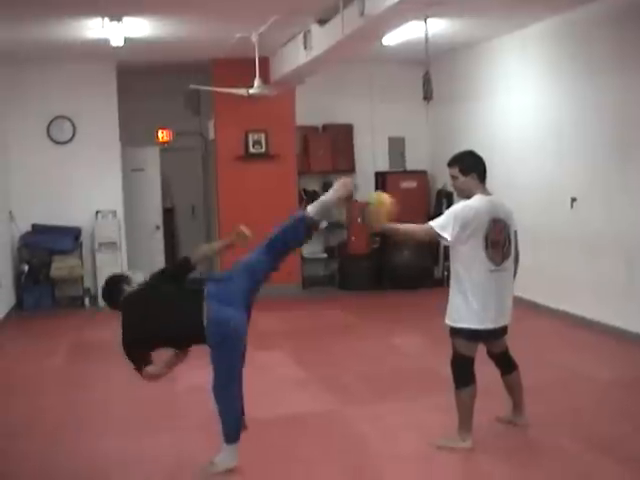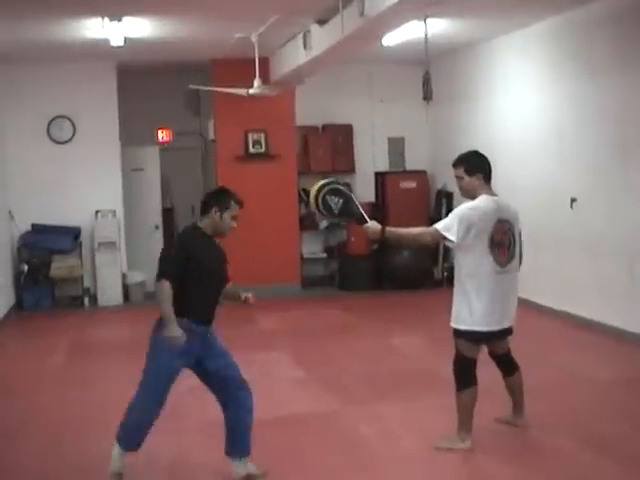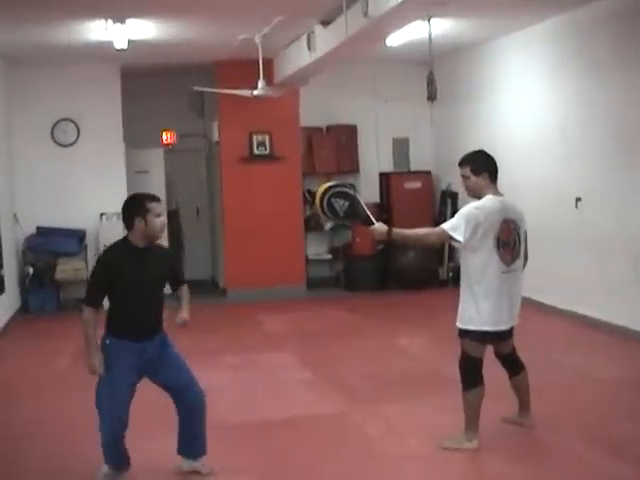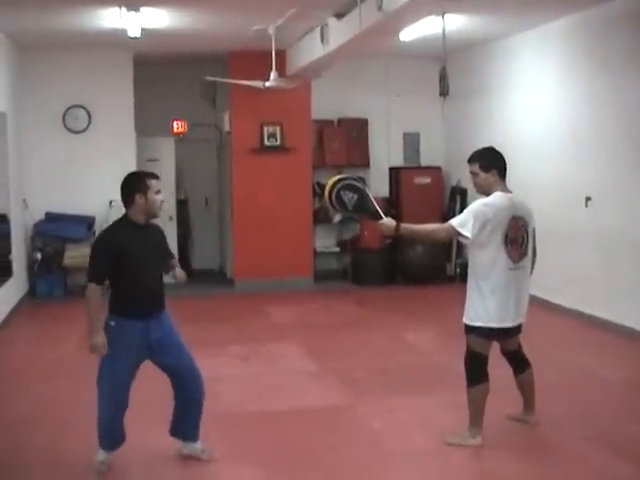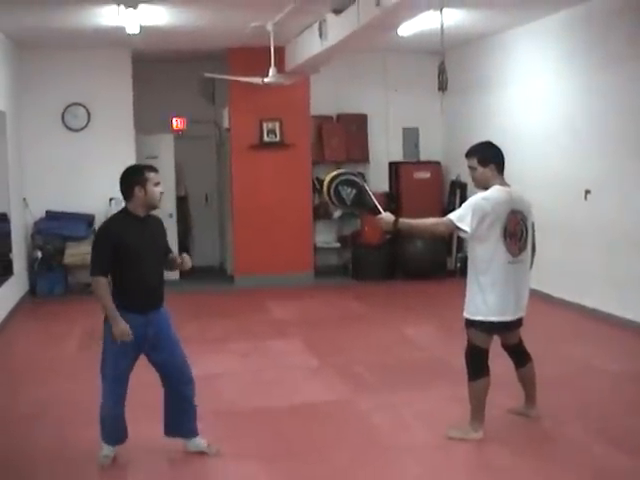
dt=0.7s
person 1, frame 1
left shoulder: (466, 210)
right shoulder: (504, 210)
left elbow: (423, 233)
right elbow: (514, 256)
left wrist: (382, 225)
left hip: (471, 306)
right hip: (496, 303)
left knee: (462, 366)
right knee: (502, 356)
left ankle: (464, 436)
right ankle: (519, 413)
person 1, frame 2
left shoulder: (471, 212)
right shoulder: (510, 211)
left elbow: (428, 236)
right elbow: (516, 256)
left wrist: (383, 232)
left hip: (475, 307)
right hip: (502, 304)
left knee: (464, 367)
right knee: (503, 357)
left ankle: (463, 437)
right ankle: (519, 414)
person 1, frame 3
left shoulder: (477, 211)
right shoulder: (514, 211)
left elbow: (434, 237)
right elbow: (523, 257)
left wrist: (389, 233)
left hip: (481, 306)
right hip: (505, 303)
left knee: (470, 367)
right knee: (509, 357)
left ankle: (470, 437)
right ankle: (525, 414)
person 1, frame 4
left shoulder: (486, 208)
right shoulder: (523, 208)
left elbow: (442, 232)
right elbow: (530, 254)
left wrist: (397, 228)
left hip: (488, 303)
right hip: (513, 301)
left knee: (475, 363)
right knee: (514, 354)
left ankle: (474, 432)
right ankle: (529, 411)
person 1, frame 5
left shoulder: (484, 202)
right shoulder: (521, 201)
left elbow: (441, 227)
right elbow: (530, 247)
left wrist: (396, 223)
left hip: (488, 297)
right hip: (513, 294)
left knee: (476, 357)
right knee: (515, 348)
left ankle: (475, 426)
right ankle: (531, 405)
person 2, frame 1
left shoulder: (131, 334)
right shoulder: (153, 286)
left elbow: (149, 373)
right elbow: (193, 259)
left wrist: (178, 355)
right wrist: (229, 242)
left hip: (220, 322)
right hip: (223, 295)
left knee: (226, 386)
right knee: (266, 256)
left ankle: (230, 451)
right ankle: (318, 208)
person 2, frame 2
left shoulder: (217, 251)
right shoulder: (184, 243)
right elbow: (164, 282)
left wrist: (239, 296)
right wrist: (171, 323)
left hip: (203, 335)
right hip: (174, 334)
left knee: (237, 394)
right knee: (151, 396)
right ankle: (120, 455)
person 2, frame 3
left shoulder: (163, 255)
right shoulder: (111, 259)
left elbow: (180, 284)
right elbow: (90, 307)
left wrist: (185, 309)
right wrist: (92, 351)
left hip: (157, 344)
right hip: (120, 347)
left knee: (192, 397)
right knee: (113, 417)
person 2, frame 4
left shoulder: (156, 233)
right shoulder: (111, 238)
right elbow: (95, 285)
left wrist: (176, 270)
right wrist: (96, 330)
left hip: (159, 322)
right hip: (124, 327)
left knee: (191, 381)
right knee: (112, 394)
left ankle: (187, 441)
right ankle: (107, 448)
person 2, frame 5
left shoulder: (156, 224)
right shoulder: (111, 230)
right elbow: (99, 278)
left wrist: (179, 261)
right wrist: (114, 319)
left hip: (157, 316)
right hip: (126, 320)
left knee: (180, 378)
right knee: (114, 386)
left ankle: (190, 437)
right ankle: (110, 443)
